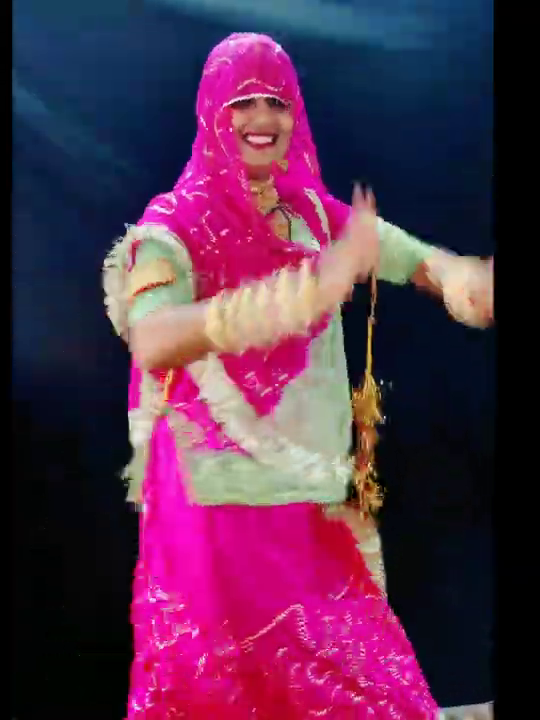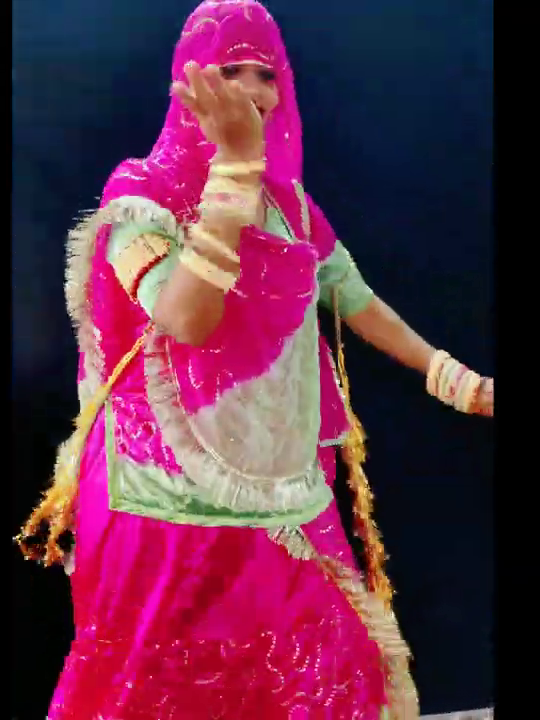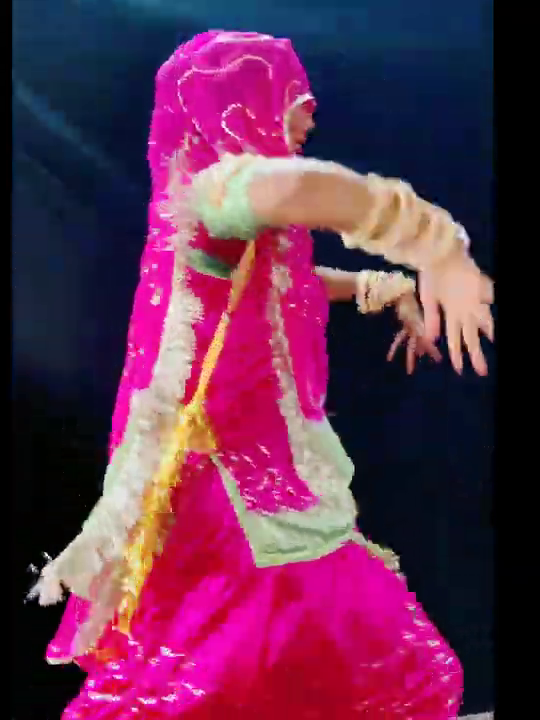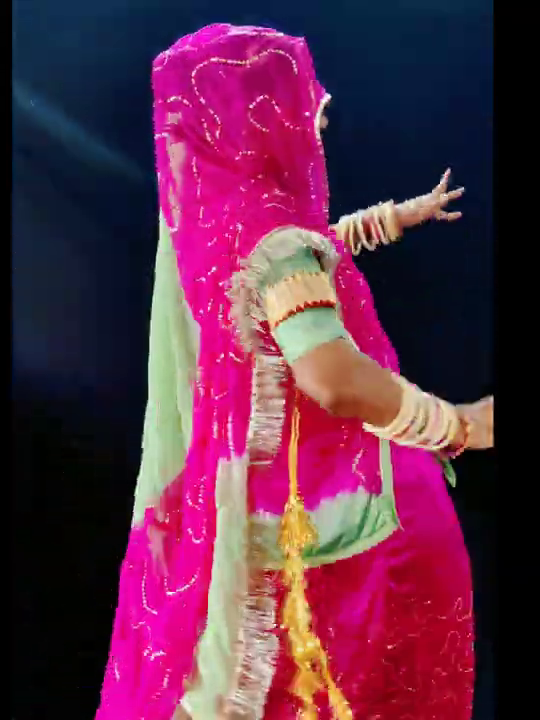
dt=0.4s
person 1, frame 1
left shoulder: (316, 213)
right shoulder: (172, 224)
left elbow: (424, 260)
right elbow: (156, 343)
right wrist: (305, 288)
left hip: (304, 491)
right hip: (219, 494)
left knee: (343, 664)
person 1, frame 2
left shoulder: (290, 203)
right shoulder: (139, 195)
left elbow: (359, 303)
right elbow: (187, 319)
left wrist: (454, 378)
right wrist: (234, 162)
left hip: (279, 492)
right hip: (166, 496)
person 1, frame 3
left shoulder: (245, 224)
right shoulder: (212, 199)
left elbow: (288, 288)
right elbow: (289, 187)
left wrist: (381, 287)
right wrist: (432, 244)
left hip: (270, 490)
right hip: (232, 510)
person 1, frame 4
left shoulder: (212, 214)
right shoulder: (271, 237)
right elbow: (334, 380)
left wrist: (396, 215)
right wrist: (456, 424)
left hip: (243, 513)
right hip: (334, 508)
